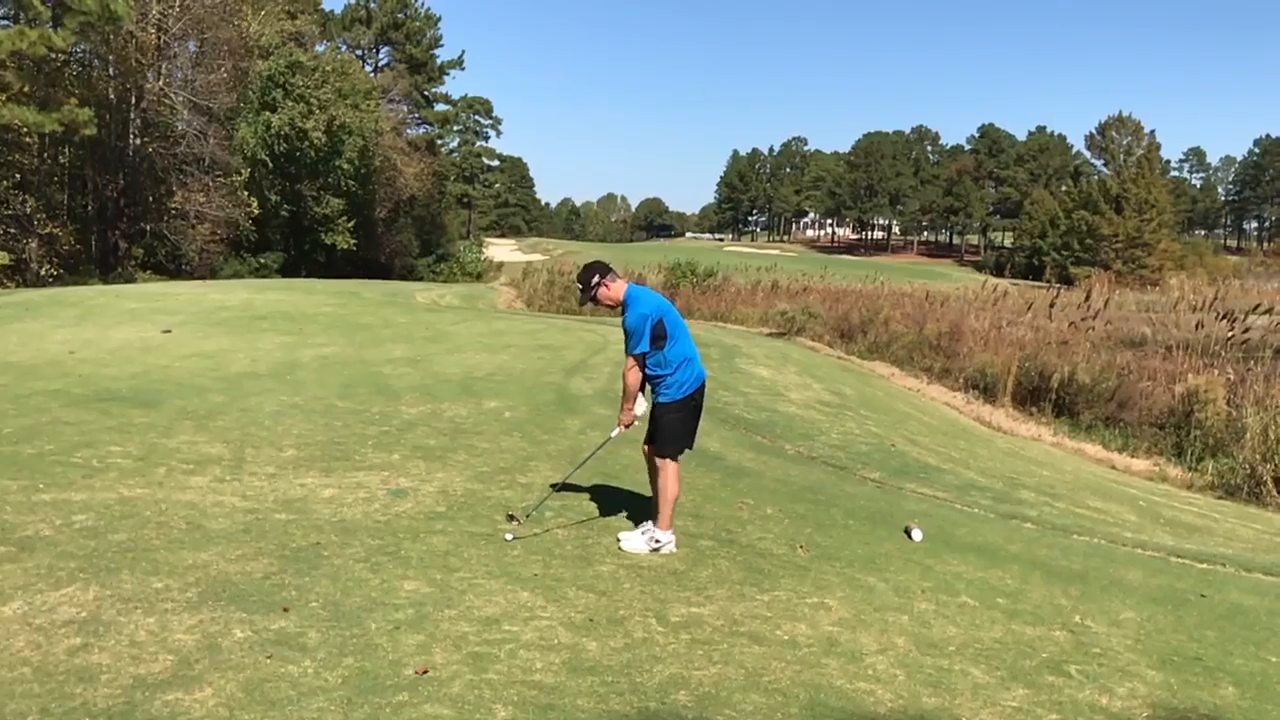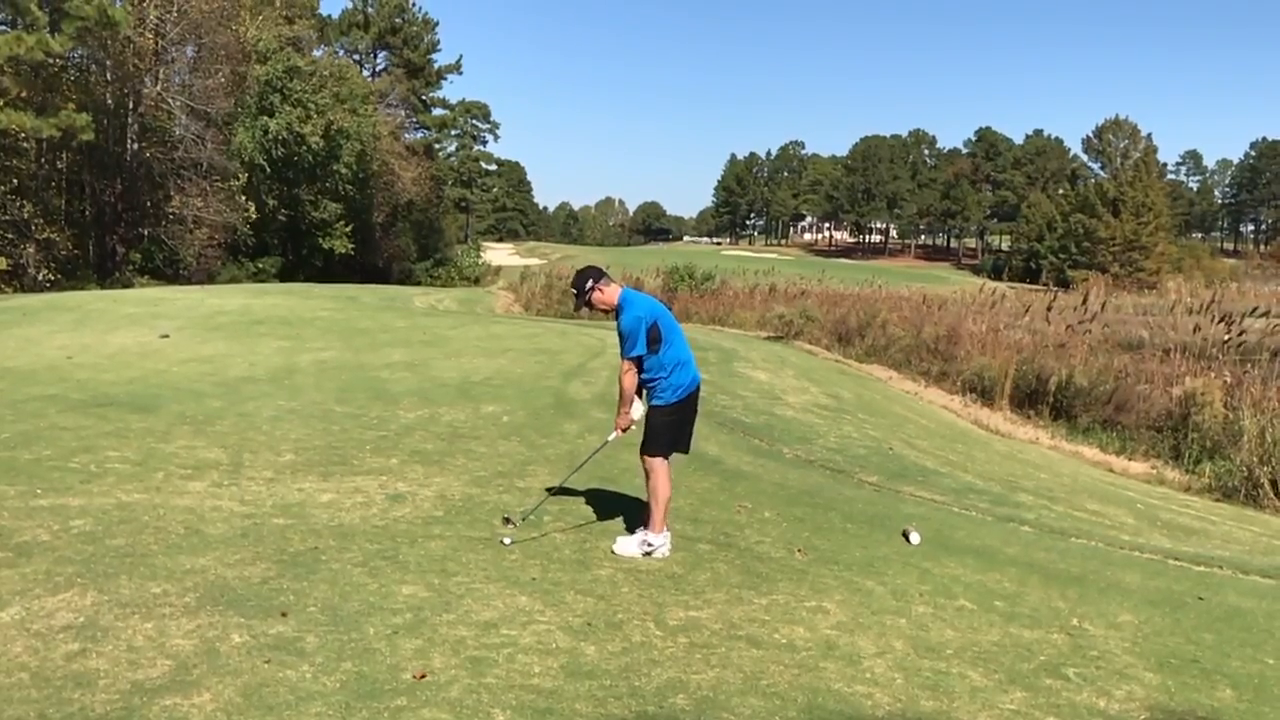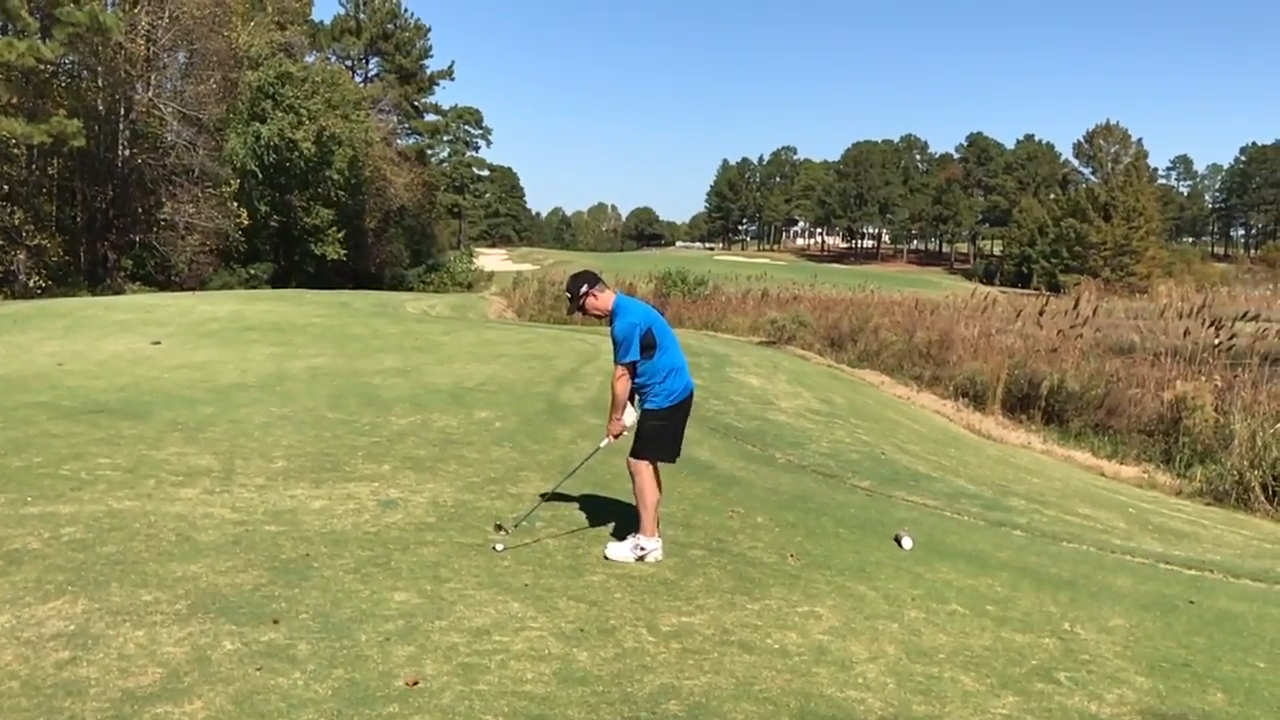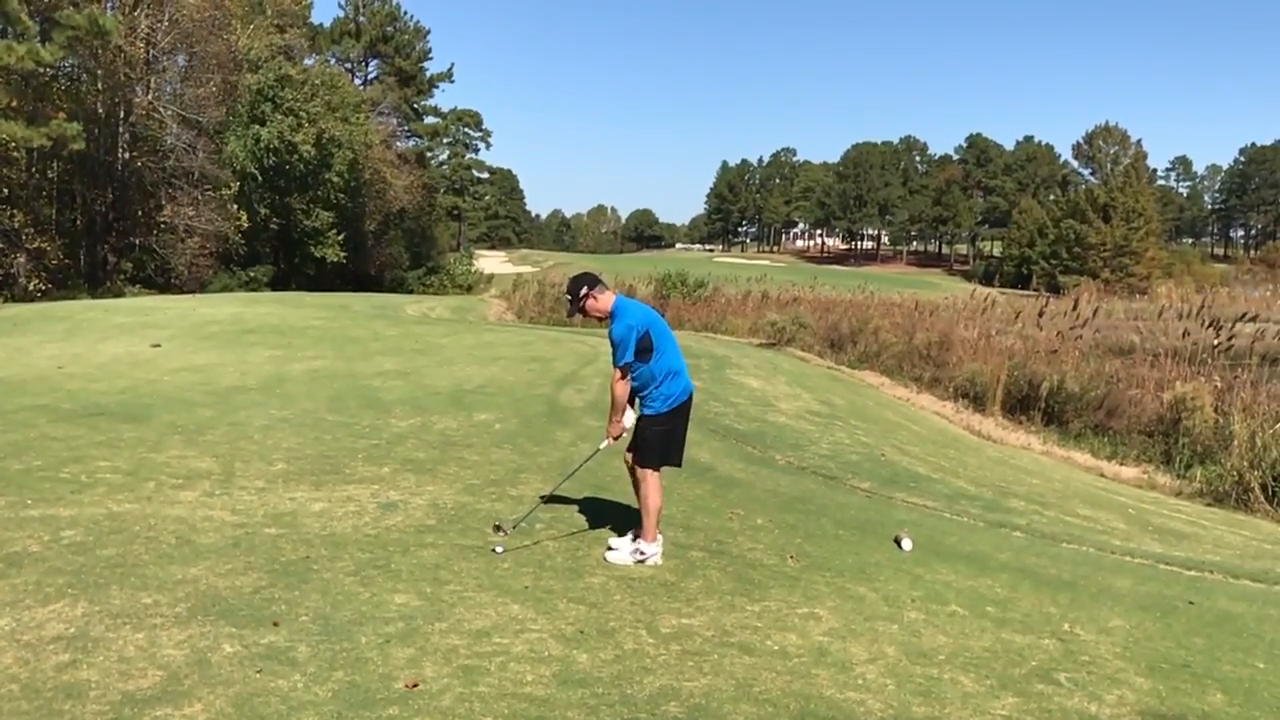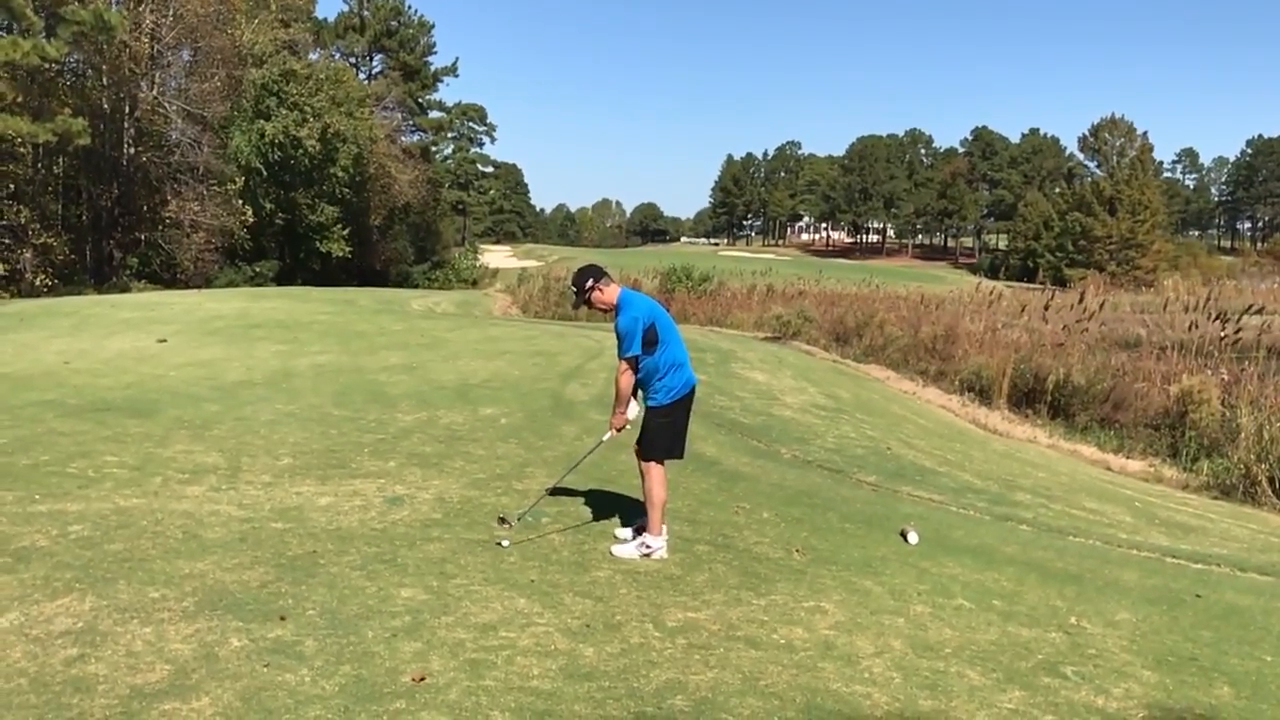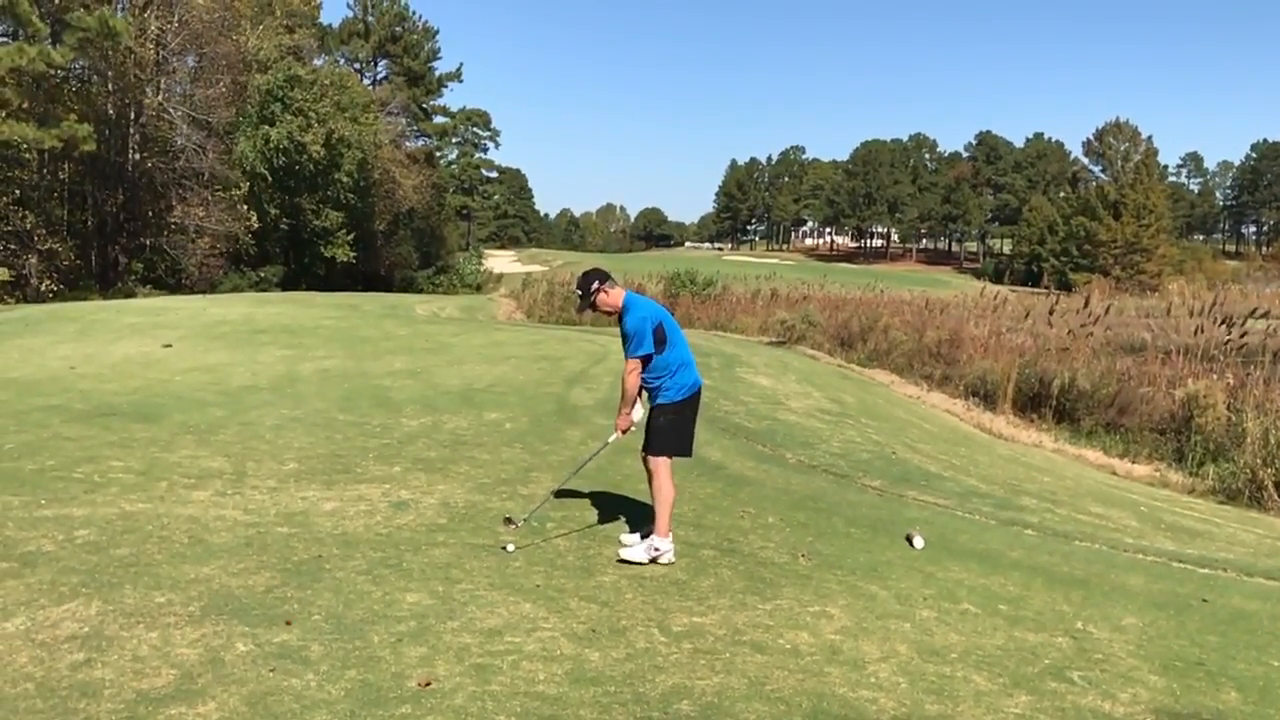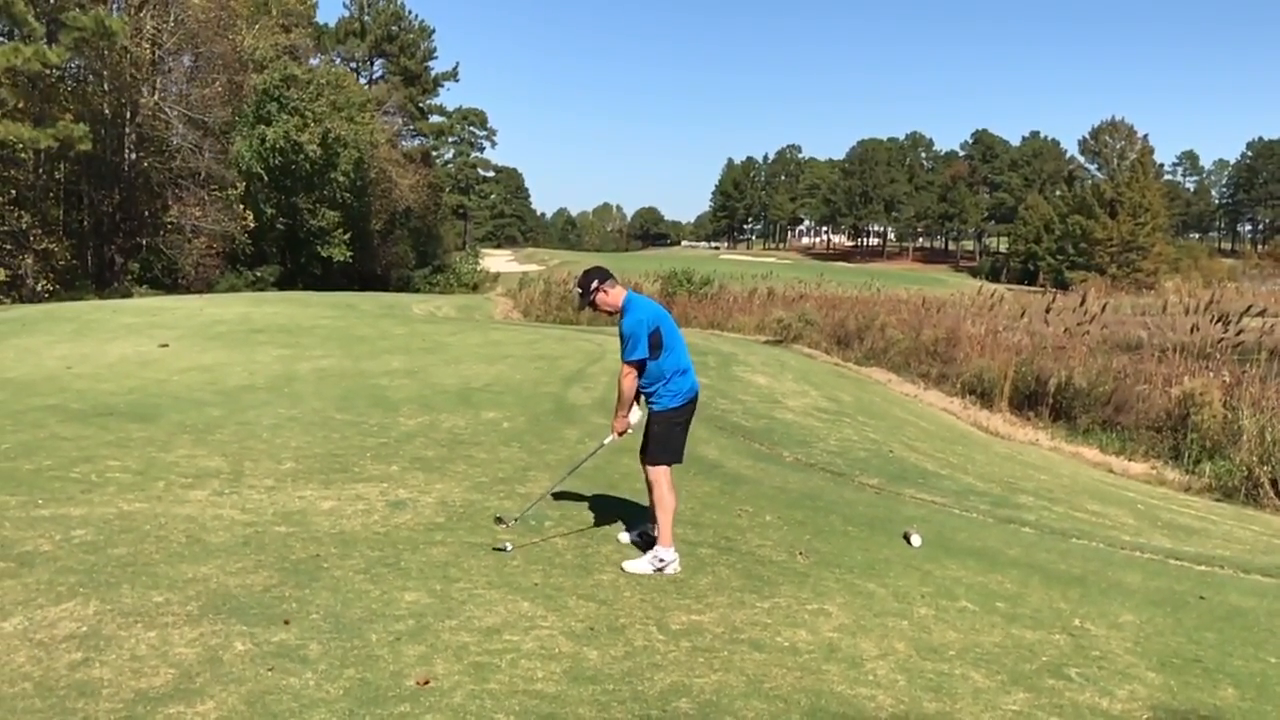
dt=0.4s
person 1, frame 1
left shoulder: (637, 309)
right shoulder: (638, 298)
left elbow: (633, 366)
right elbow: (643, 361)
left wrist: (626, 408)
right wrist: (636, 400)
left hip: (679, 387)
right hip: (674, 385)
left knee: (663, 459)
right knee: (653, 453)
left ankle: (663, 535)
right ankle: (658, 524)
person 1, frame 2
left shoulder: (632, 313)
right shoulder: (633, 303)
left elbow: (629, 370)
right elbow: (640, 365)
left wrist: (623, 412)
right wrist: (635, 402)
left hip: (673, 389)
right hip: (671, 388)
left knee: (655, 460)
right knee: (652, 458)
left ankle: (656, 538)
right ankle: (657, 528)
person 1, frame 3
left shoulder: (626, 320)
right shoulder: (627, 309)
left elbow: (622, 375)
right elbow: (632, 371)
left wrist: (615, 418)
right wrist: (625, 411)
left hip: (666, 395)
right hip: (665, 393)
left knee: (640, 462)
right knee: (646, 463)
left ankle: (647, 542)
right ankle: (649, 534)
person 1, frame 4
left shoulder: (623, 323)
right shoulder: (628, 309)
left elbow: (620, 378)
left wrist: (615, 421)
right wrist: (626, 411)
left hip: (665, 399)
right hip: (665, 395)
left knee: (647, 469)
right knee: (634, 459)
left ankle: (648, 547)
right ankle: (648, 533)
person 1, frame 5
left shoulder: (629, 314)
right shoulder: (632, 303)
left elbow: (626, 370)
left wrist: (618, 412)
right wrist: (628, 404)
left hip: (668, 392)
right hip: (668, 389)
left knee: (651, 462)
right knee: (644, 454)
left ankle: (653, 541)
right ankle: (654, 524)
person 1, frame 6
left shoulder: (637, 315)
right shoulder: (630, 312)
left elbow: (633, 371)
right elbow: (639, 368)
left wrist: (624, 413)
right wrist: (634, 404)
left hip: (675, 392)
right hip: (665, 392)
left knee: (659, 461)
right knee: (650, 457)
left ankle: (661, 542)
right ankle: (658, 529)
person 1, frame 7
left shoulder: (634, 318)
right shoulder: (637, 306)
left elbow: (629, 374)
left wrist: (620, 416)
right wrist: (632, 407)
left hip: (671, 397)
right hip: (670, 394)
left knee: (658, 470)
right knee: (648, 460)
left ankle: (665, 553)
right ankle: (656, 527)
